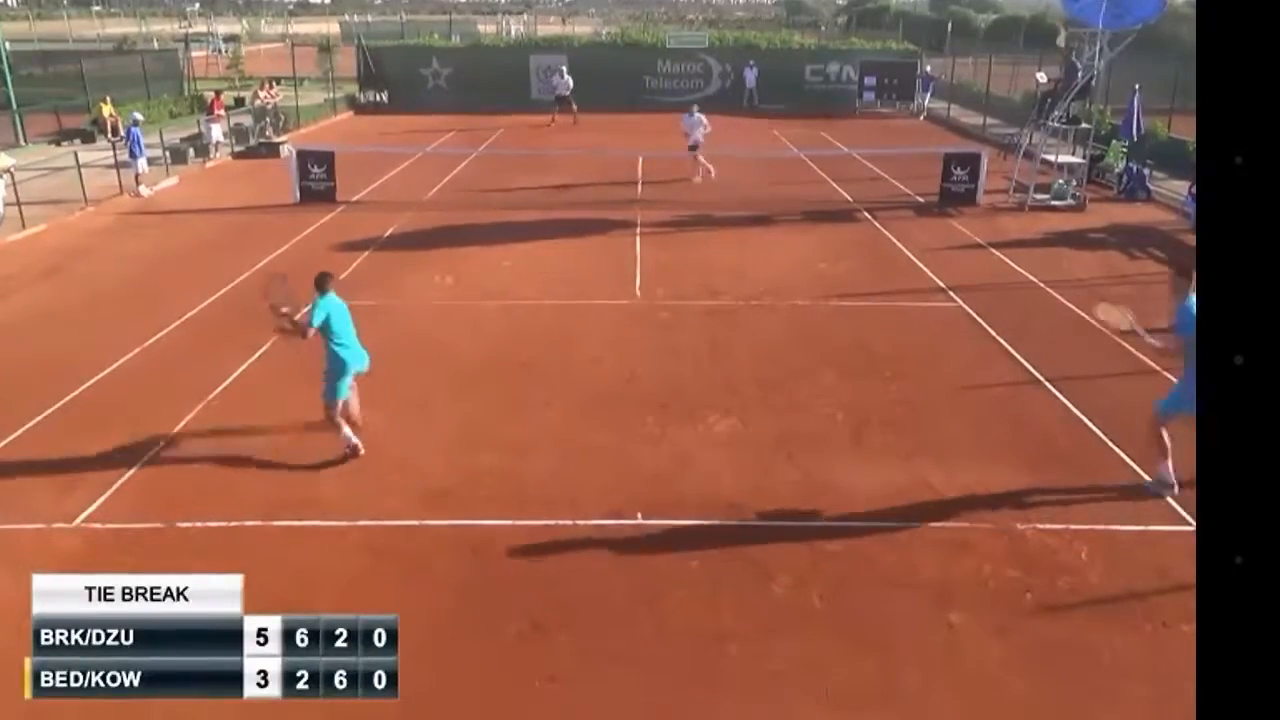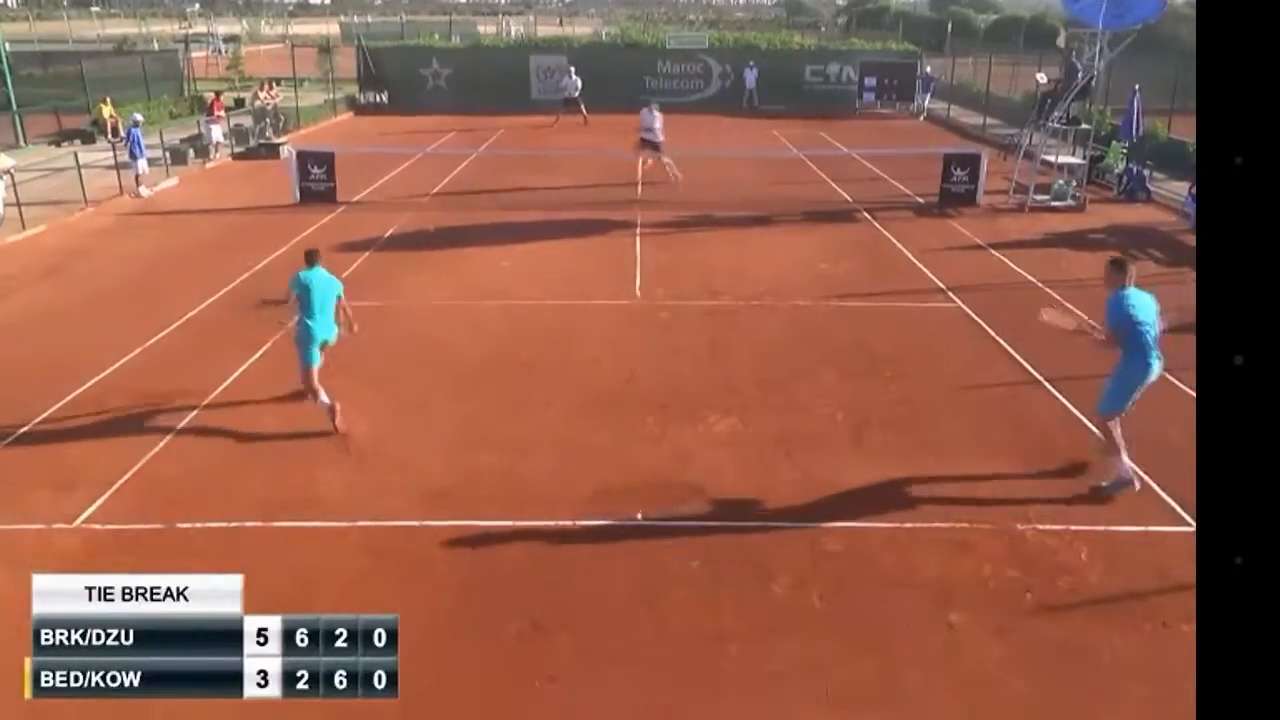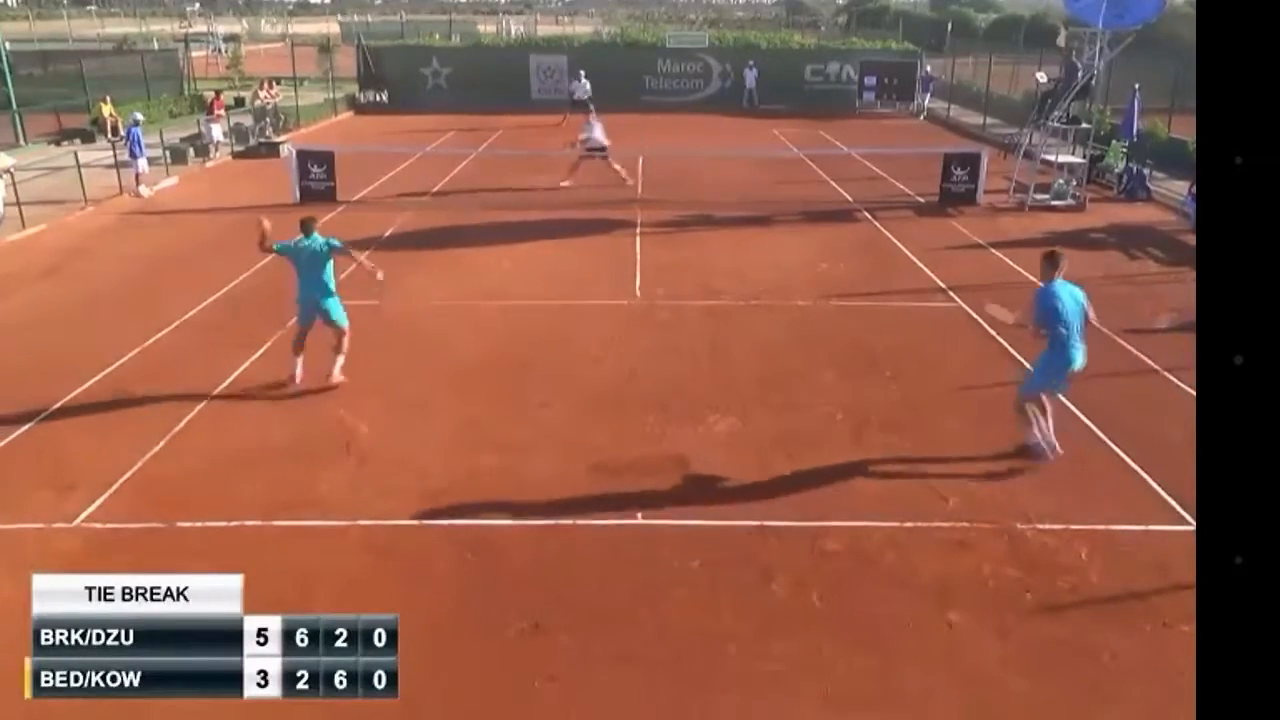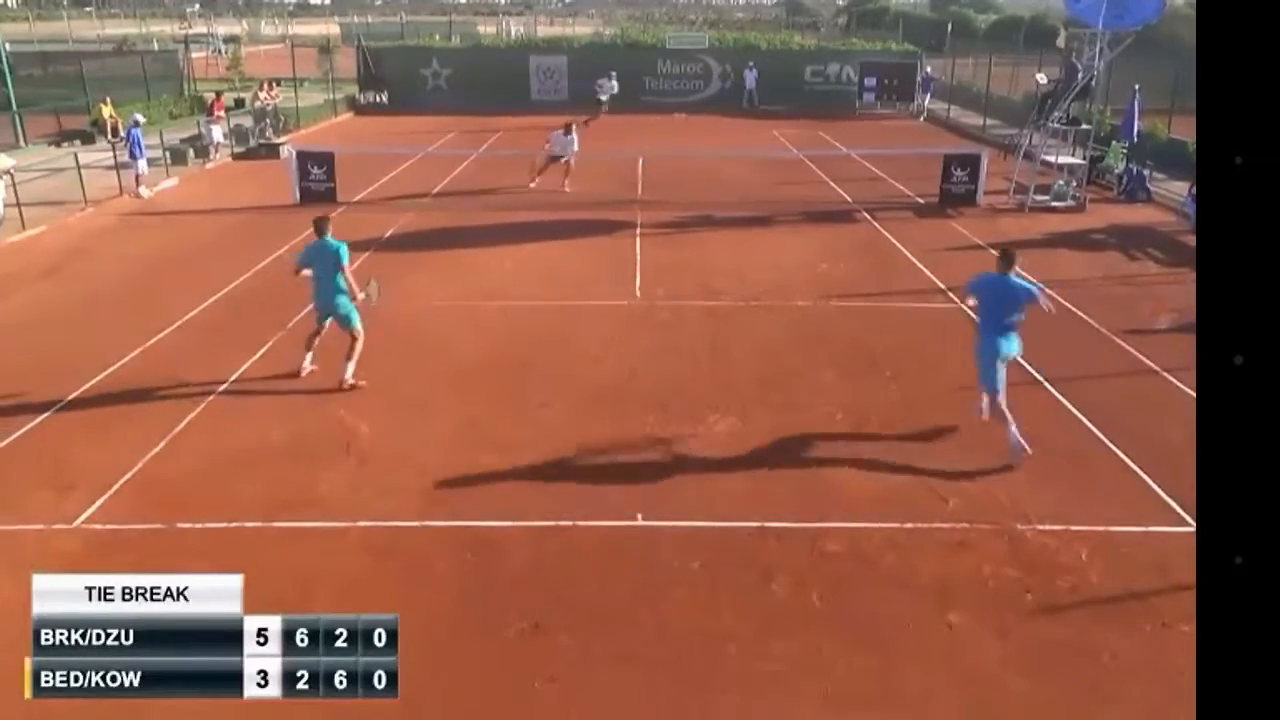
dt=0.3s
person 1, frame 1
left shoulder: (1185, 310)
right shoulder: (1191, 306)
left elbow: (1181, 348)
left wrist: (1164, 346)
right wrist: (1172, 332)
left hip: (1193, 378)
right hip: (1193, 378)
left knee: (1157, 423)
left ankle: (1166, 479)
person 1, frame 2
left shoulder: (1116, 303)
right shoulder: (1147, 298)
left elbow: (1110, 341)
right elbow: (1159, 328)
left wrist: (1100, 338)
left hip: (1134, 367)
right hip: (1152, 364)
left knee: (1103, 419)
right knee: (1109, 403)
left ankle: (1124, 475)
right ankle: (1117, 456)
person 1, frame 3
left shoulder: (1043, 294)
right shoulder: (1076, 291)
left elbow: (1037, 331)
right elbow: (1091, 320)
left wrist: (1043, 330)
left hip: (1059, 357)
right hip: (1078, 355)
left knee: (1022, 401)
right knee: (1036, 391)
left ankle: (1044, 444)
right ankle: (1047, 440)
person 1, frame 4
left shoulder: (983, 280)
right shoulder: (1025, 288)
left elbow: (967, 299)
right elbow: (1048, 308)
right wrist: (1020, 316)
left hip: (988, 345)
right hip: (1011, 344)
left knee: (996, 400)
right knee: (993, 382)
left ankle: (1017, 443)
right ankle: (983, 406)
person 2, frame 1
left shoulder: (320, 304)
right shoulder: (339, 304)
left elbow: (306, 334)
left wrist: (289, 317)
right wrist: (294, 324)
left hip: (342, 362)
right hip: (361, 358)
left knee: (331, 412)
right knee: (349, 383)
left ankle: (354, 445)
right ankle: (353, 416)
person 2, frame 2
left shoulder: (301, 277)
right shoulder: (334, 281)
left elbow: (290, 300)
right elbow: (344, 307)
right wrist: (352, 325)
left hip: (309, 333)
right hip: (329, 332)
left knee: (310, 380)
right knee: (317, 351)
left ankle: (329, 407)
right ankle: (312, 390)
person 2, frame 3
left shoulder: (294, 245)
right shoulder: (328, 244)
left elbow: (265, 248)
right elbow: (349, 253)
left wrist: (264, 230)
right wrist: (372, 268)
left hip: (305, 300)
right hip: (327, 299)
left knee: (302, 333)
right knee: (343, 333)
left ankle: (297, 372)
right ankle: (335, 373)
person 2, frame 4
left shoulder: (309, 249)
right shoulder: (340, 247)
left elbow: (298, 271)
right elbow: (347, 274)
right wrist: (357, 294)
left hip: (320, 300)
right hip: (339, 300)
left knee: (319, 329)
right knee: (357, 336)
left ankle: (305, 365)
right ankle: (347, 378)
